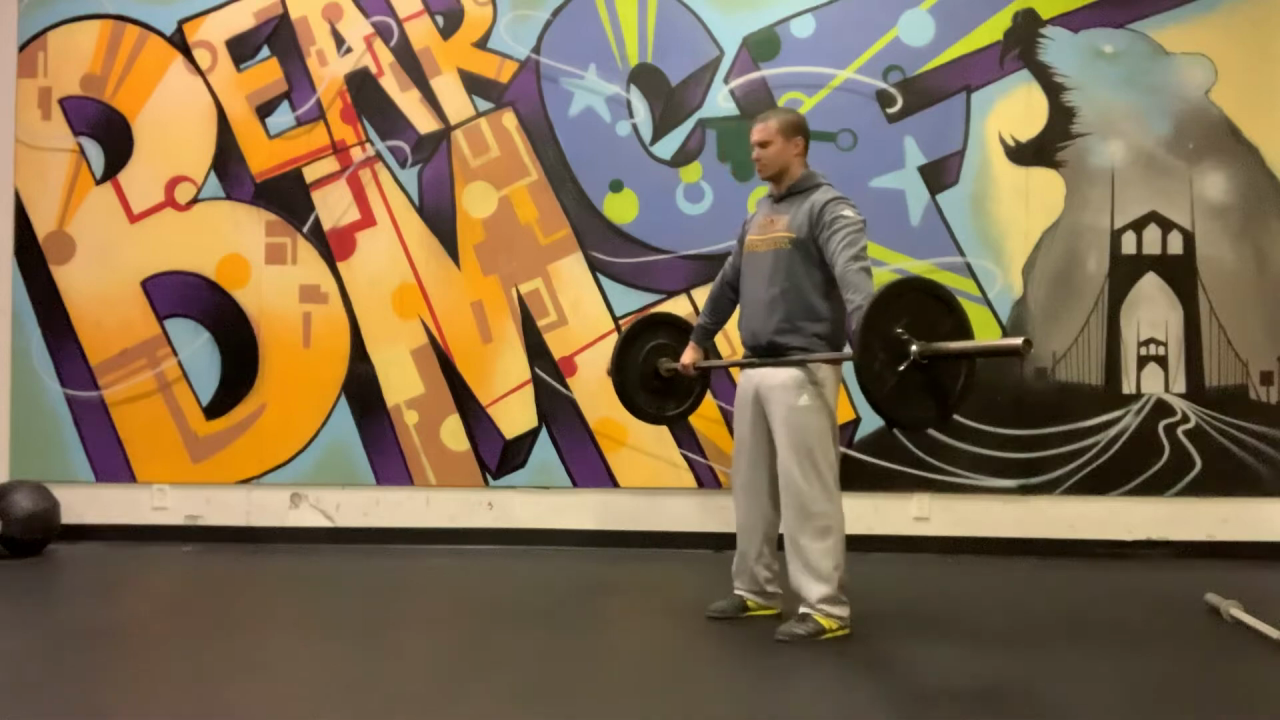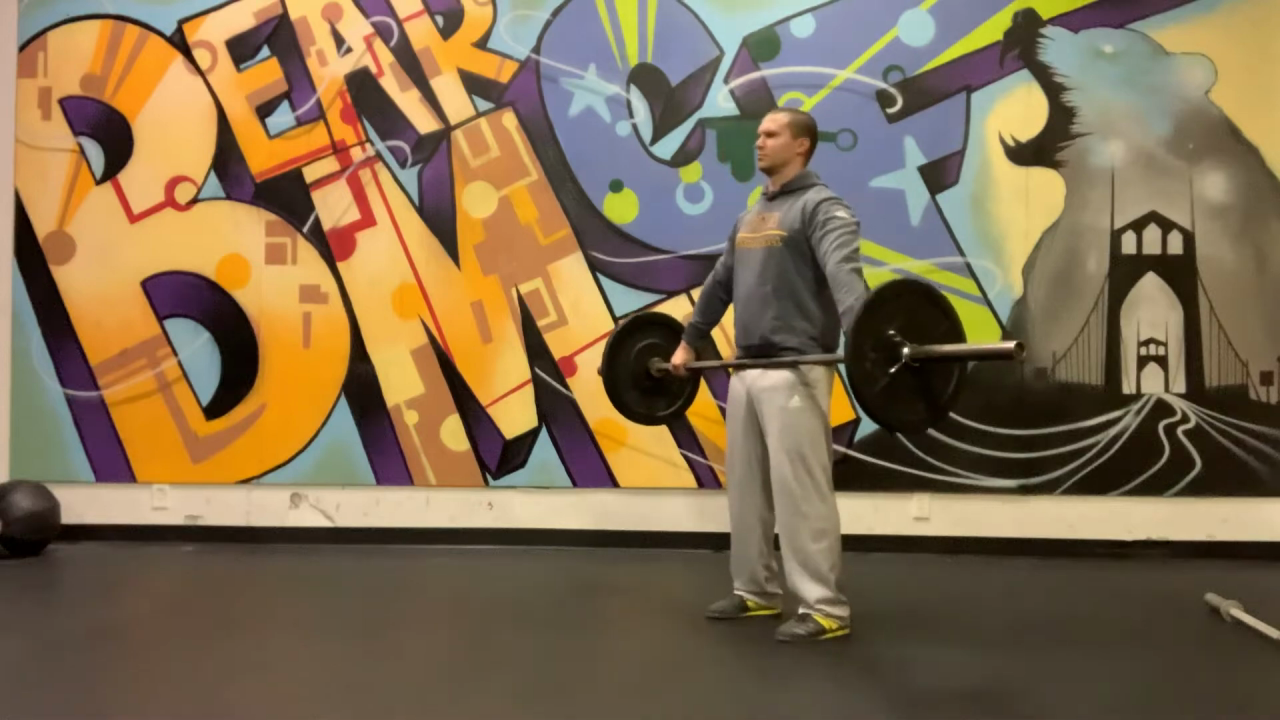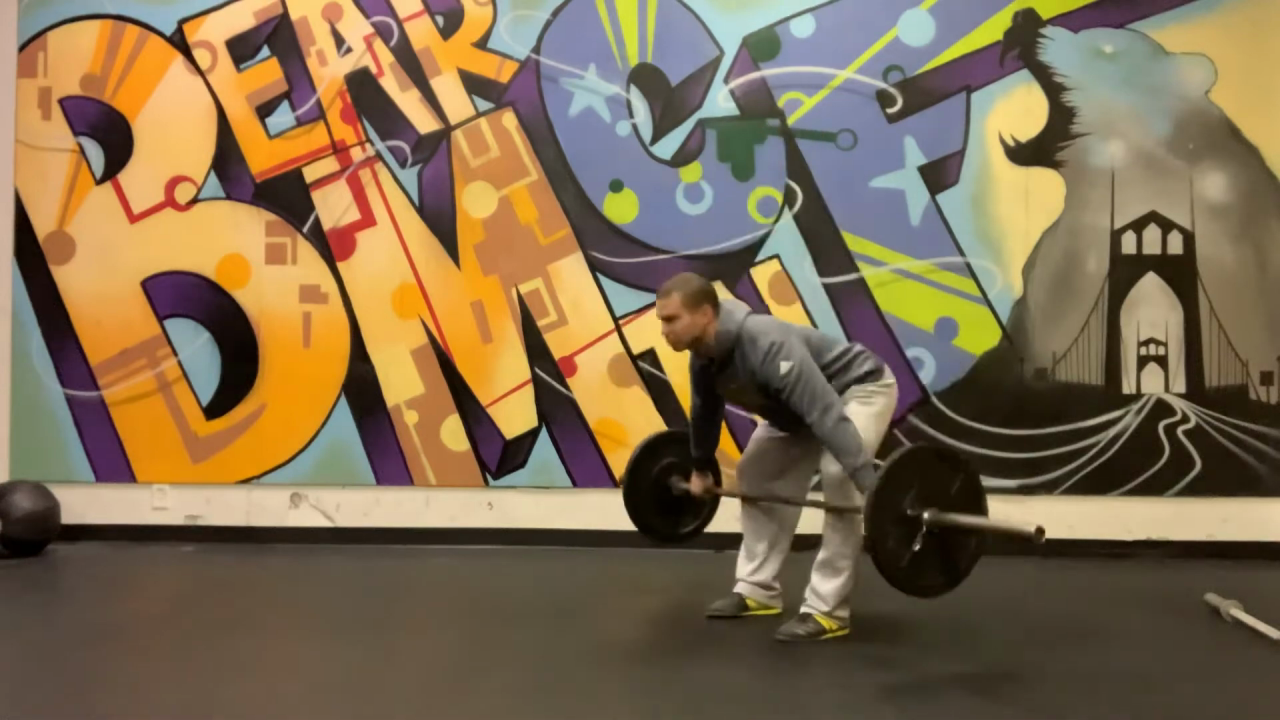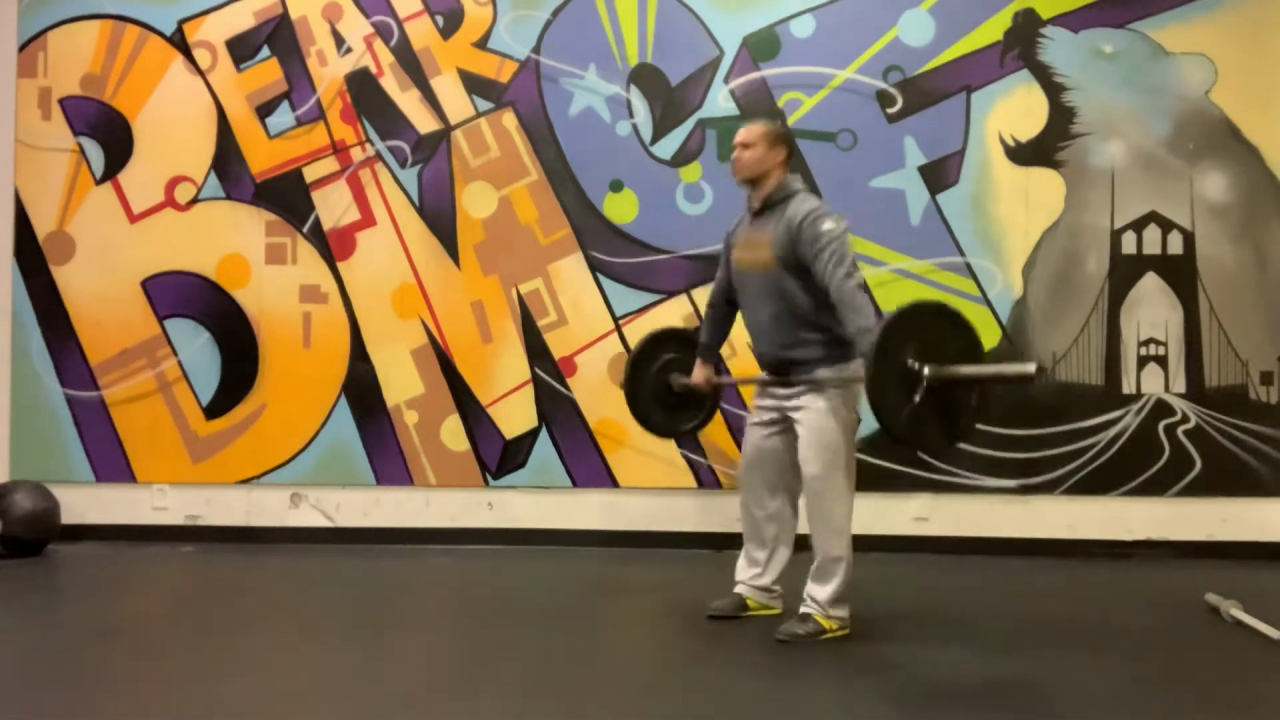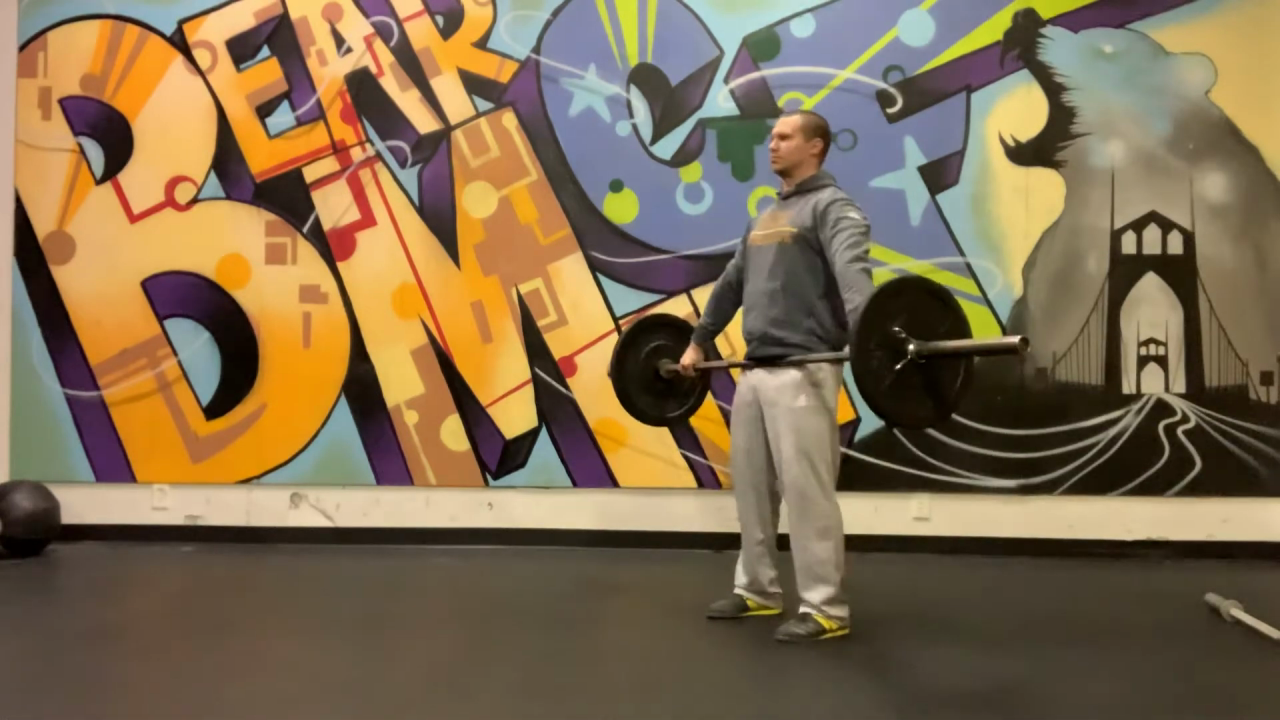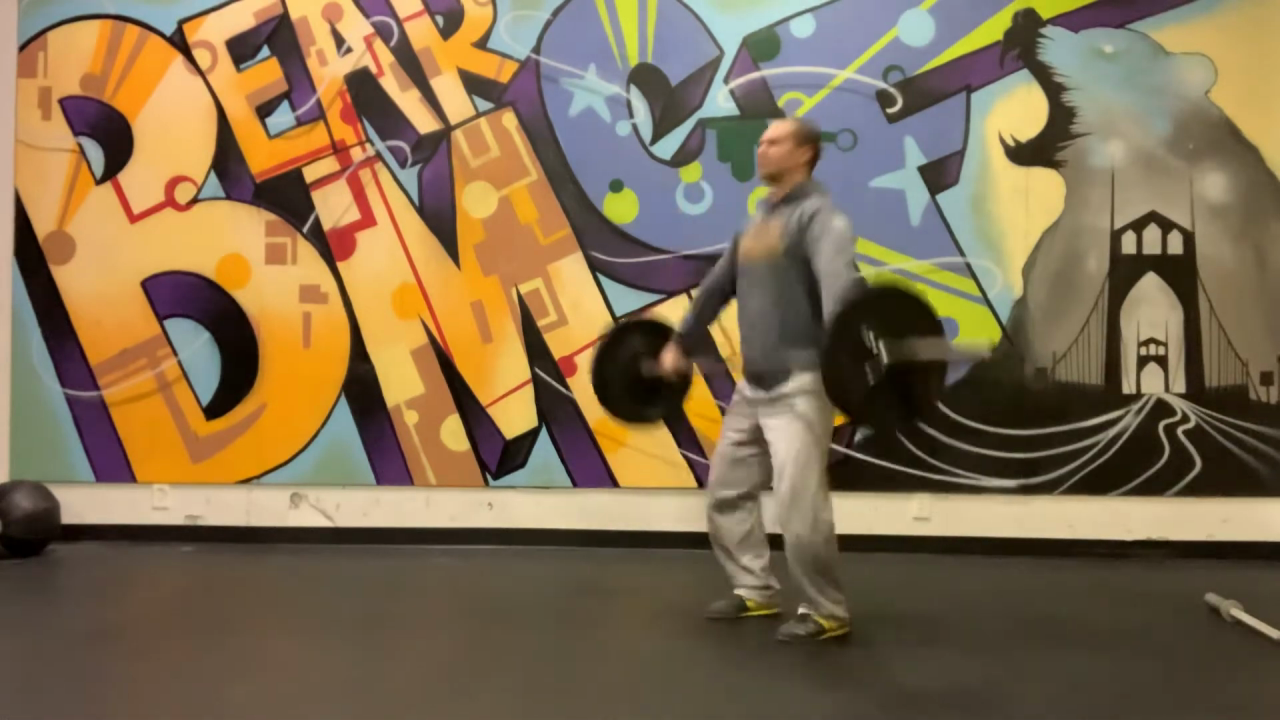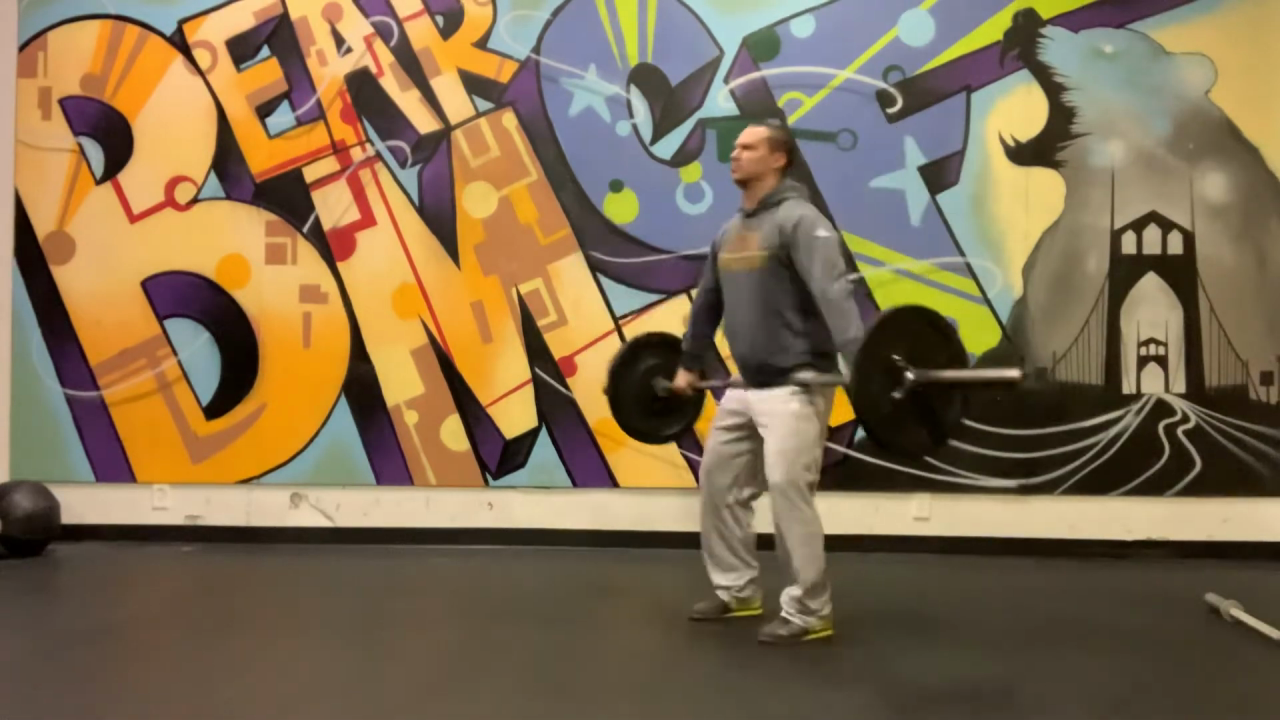
dt=0.7s
person 1, frame 1
left shoulder: (828, 208)
right shoulder: (758, 215)
left elbow: (852, 272)
right elbow: (729, 283)
left wrist: (865, 335)
right wrist: (697, 341)
left hip: (804, 371)
right hip: (754, 370)
left knee: (807, 490)
right knee: (751, 487)
left ankle: (825, 607)
right ankle: (756, 590)
person 1, frame 2
left shoulder: (821, 206)
right shoulder: (751, 213)
left elbow: (843, 271)
right elbow: (719, 283)
right wrist: (689, 341)
left hip: (796, 373)
right hip: (746, 371)
left knee: (801, 488)
right knee: (745, 483)
left ankle: (824, 608)
right ankle: (756, 591)
person 1, frame 3
left shoulder: (767, 346)
right shoulder: (704, 357)
left elbow: (828, 416)
right elbow: (706, 412)
left wrist: (871, 487)
right wrist: (701, 468)
left hip: (859, 390)
left knee: (838, 482)
right knee: (754, 477)
left ankle: (826, 609)
right ankle: (757, 589)
person 1, frame 4
left shoulder: (808, 218)
right shoulder: (741, 229)
left elbow: (846, 290)
right elbow: (723, 297)
right wrist: (704, 359)
left hip: (825, 377)
right hip: (776, 380)
left knee: (823, 483)
right knee: (759, 480)
left ankle: (827, 608)
right ankle: (757, 588)
person 1, frame 5
left shoulder: (833, 207)
right shoulder: (768, 215)
left elbow: (852, 273)
right elbow: (732, 282)
right wrist: (699, 340)
left hip: (803, 371)
right hip: (755, 370)
left knee: (806, 488)
right knee: (751, 483)
left ankle: (825, 608)
right ankle: (758, 590)
person 1, frame 6
left shoulder: (819, 216)
right shoulder: (754, 221)
left elbow: (836, 279)
right elbow: (717, 286)
right wrist: (678, 344)
left hip: (804, 382)
right hip: (754, 385)
left knee: (798, 496)
right knee: (726, 491)
left ankle: (824, 610)
right ankle: (756, 589)
person 1, frame 7
left shoulder: (800, 221)
right shoulder: (730, 233)
left elbow: (832, 293)
right elbow: (709, 303)
left wrist: (862, 362)
right wrist: (688, 364)
left hip: (797, 383)
right hip: (747, 385)
left knee: (787, 486)
right knee: (719, 482)
left ankle: (810, 611)
right ankle: (736, 589)
